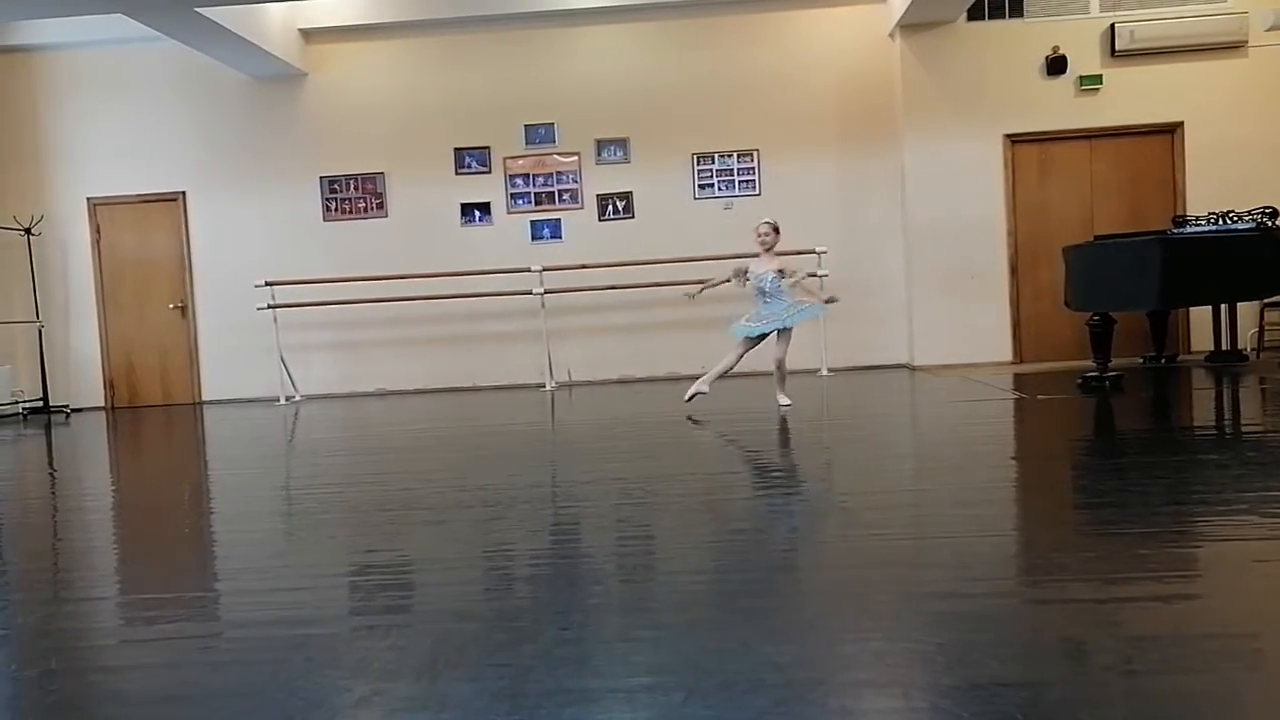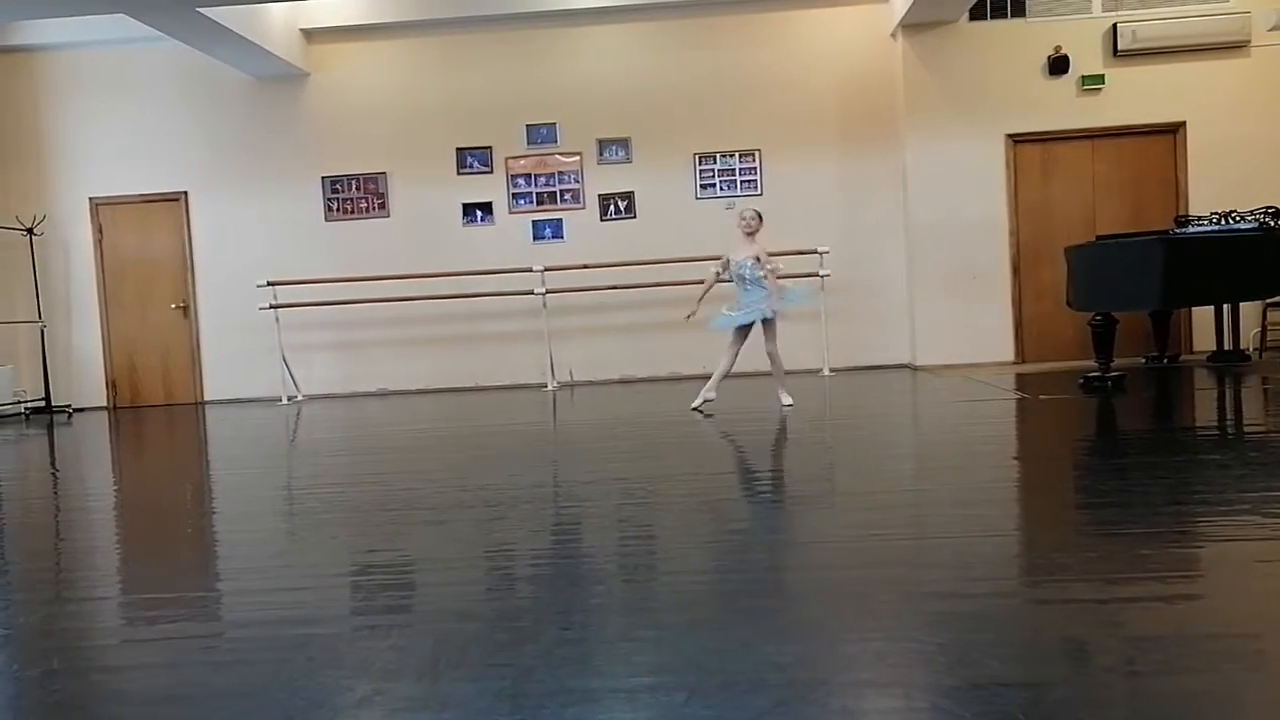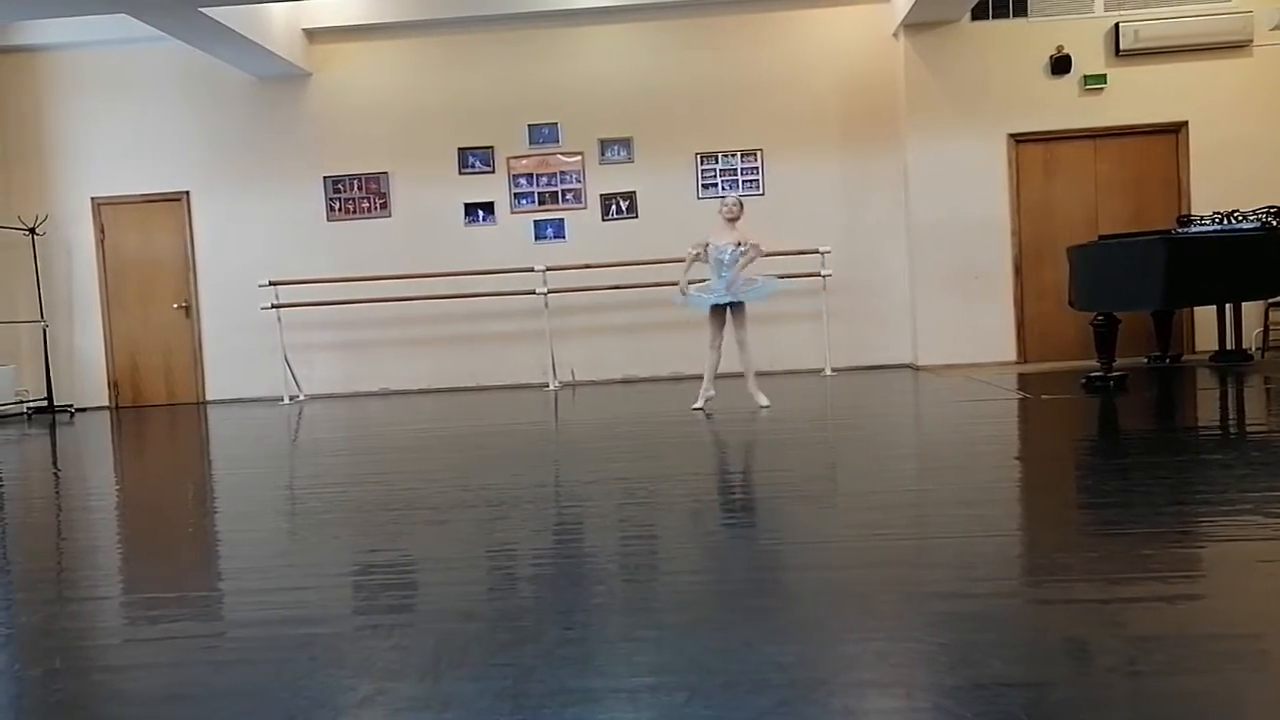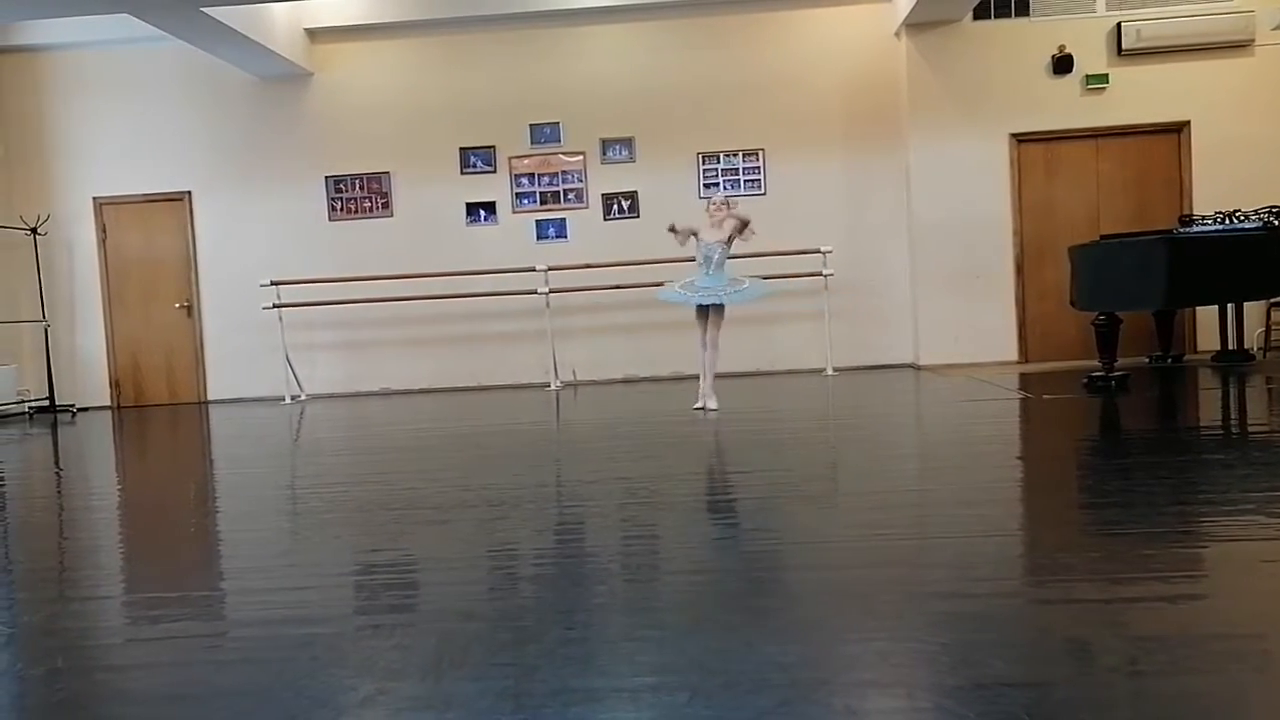
dt=0.2s
person 1, frame 1
left shoulder: (780, 265)
right shoulder: (751, 265)
left elbow: (798, 283)
right elbow: (726, 278)
left wrist: (820, 299)
right wrist: (700, 289)
left hip: (784, 313)
right hip: (763, 316)
left knee: (779, 357)
right knee: (739, 350)
left ankle: (781, 392)
right ankle: (703, 382)
person 1, frame 2
left shoulder: (758, 250)
right shoulder: (731, 254)
left elbow: (770, 276)
right elbow: (714, 278)
left wrist: (774, 302)
right wrist: (697, 303)
left hip: (763, 303)
right hip: (743, 305)
left knee: (771, 350)
right knee: (733, 349)
left ankle: (782, 391)
right ankle: (708, 391)
person 1, frame 3
left shoulder: (739, 236)
right shoulder: (711, 237)
left elbow: (755, 252)
right elbow: (693, 256)
left wrist: (738, 269)
right wrist: (683, 278)
left hip: (734, 290)
right hip: (715, 290)
left knee: (740, 339)
right knee: (714, 342)
left ankle: (753, 388)
right ankle: (706, 390)
person 1, frame 4
left shoulder: (729, 232)
right shoulder: (699, 231)
left elbow: (745, 223)
right elbow: (681, 231)
left wrist: (732, 217)
right wrist: (675, 229)
left hip: (719, 288)
right hip: (699, 287)
left knee: (712, 339)
right knee: (704, 341)
left ankle: (708, 389)
right ankle: (705, 390)
